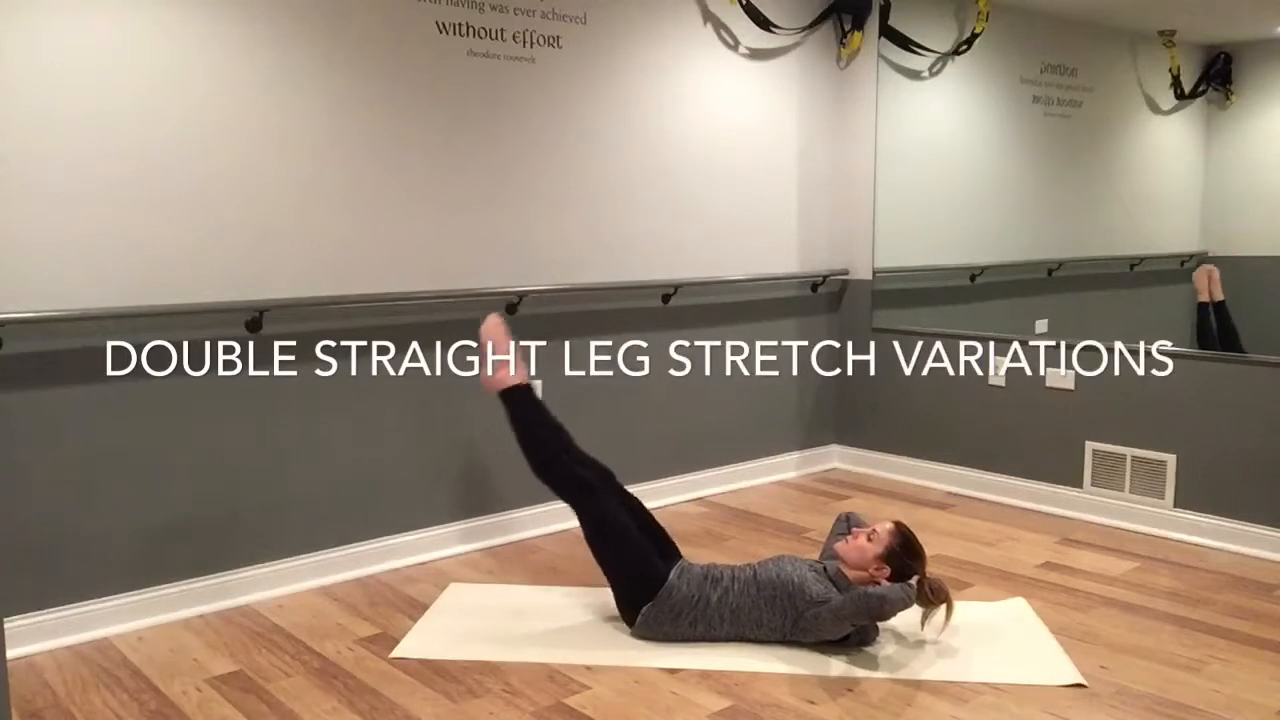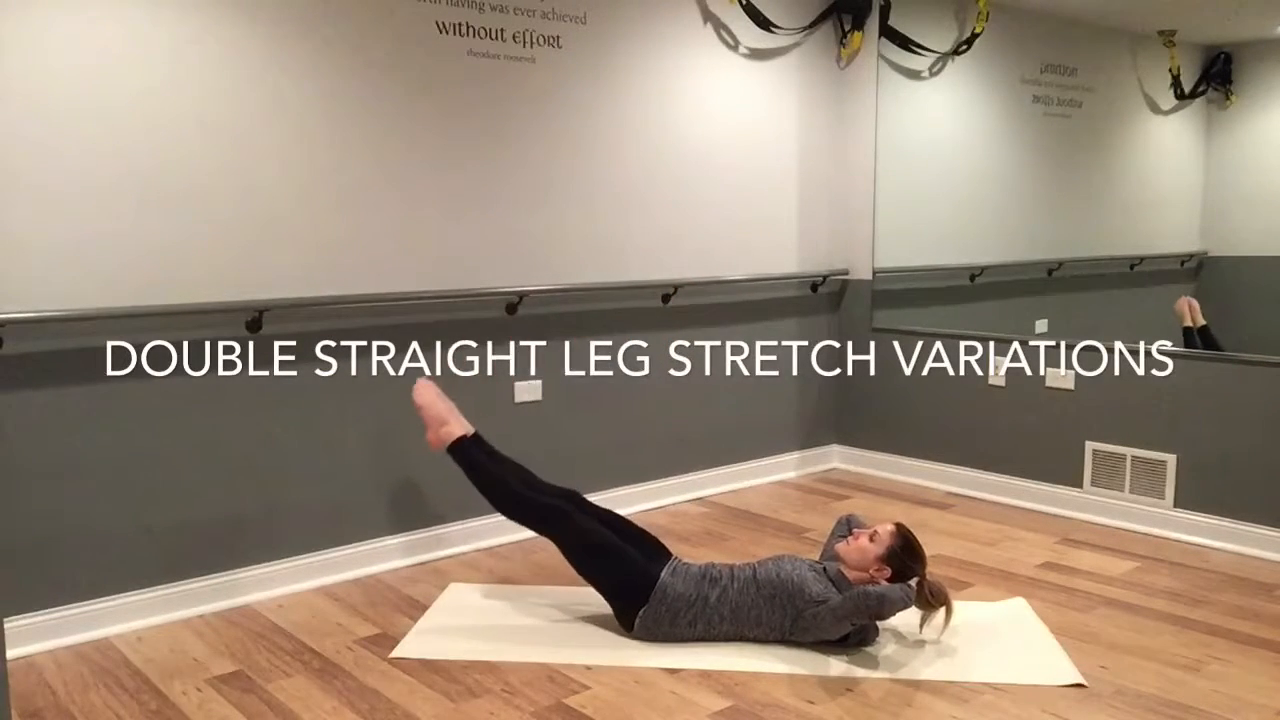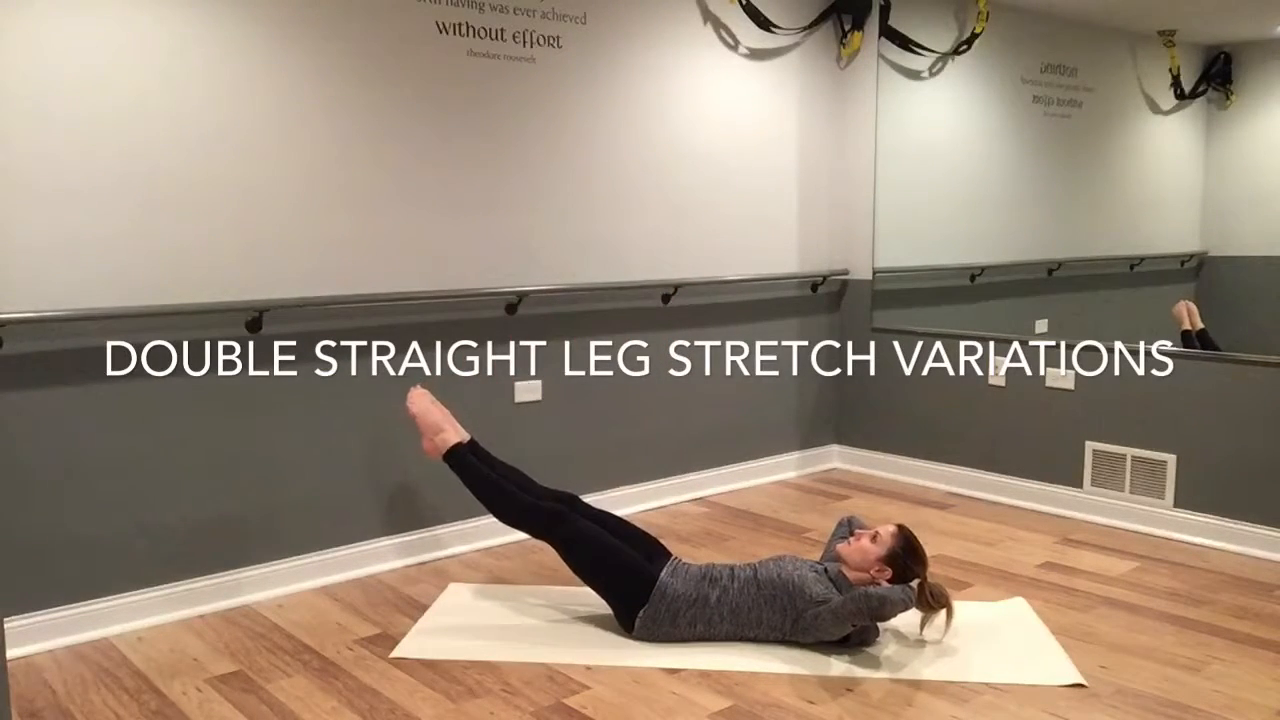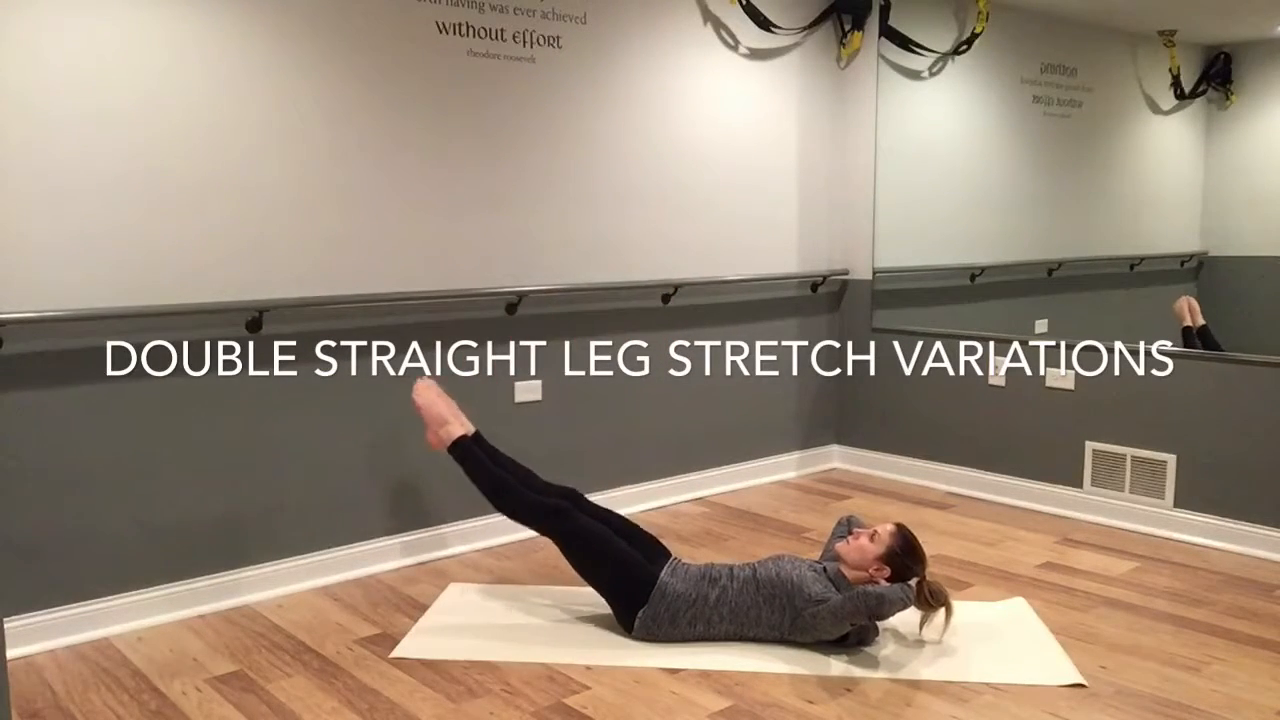
dt=0.5s
person 1, frame 1
left shoulder: (832, 610)
right shoulder: (831, 574)
left elbow: (883, 600)
right elbow: (846, 518)
left wrist: (912, 588)
left hip: (662, 606)
right hip: (683, 583)
left knee: (587, 491)
right knee: (601, 483)
left ankle: (511, 384)
right ankle: (512, 384)
person 1, frame 2
left shoulder: (831, 610)
right shoulder: (831, 576)
left elbow: (878, 599)
right elbow: (844, 519)
left wrist: (908, 591)
left hip: (659, 607)
right hip: (676, 581)
left knee: (557, 517)
right knee: (571, 504)
left ankle: (457, 439)
right ankle: (461, 437)
person 1, frame 3
left shoulder: (832, 613)
right shoulder: (833, 575)
left elbow: (877, 601)
right elbow: (844, 520)
left wrist: (911, 593)
left hip: (659, 607)
right hip: (677, 581)
left knee: (553, 520)
right knee: (568, 506)
left ankle: (452, 447)
right ankle: (459, 445)
person 1, frame 4
left shoulder: (832, 610)
right shoulder: (831, 574)
left elbow: (873, 599)
right elbow: (845, 520)
left wrist: (906, 591)
right wrist: (900, 562)
left hip: (658, 606)
right hip: (677, 580)
left knee: (556, 515)
right knee: (570, 502)
left ankle: (458, 438)
right ankle: (464, 437)
